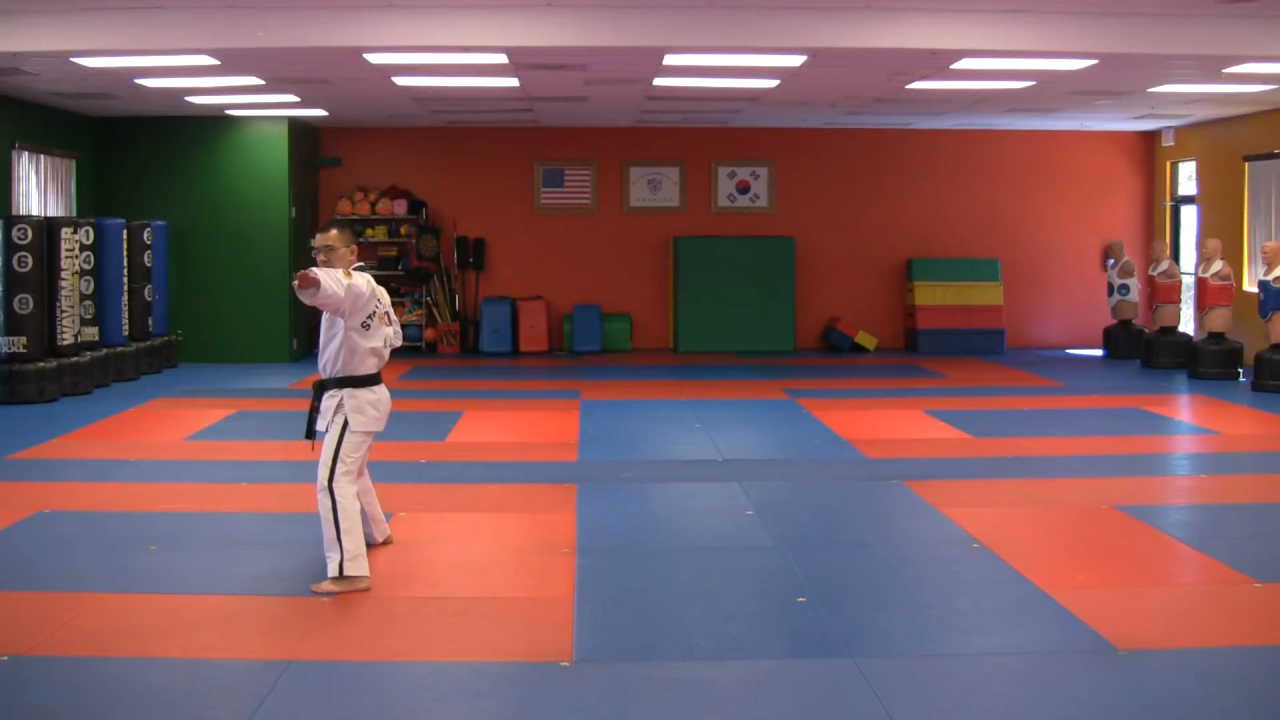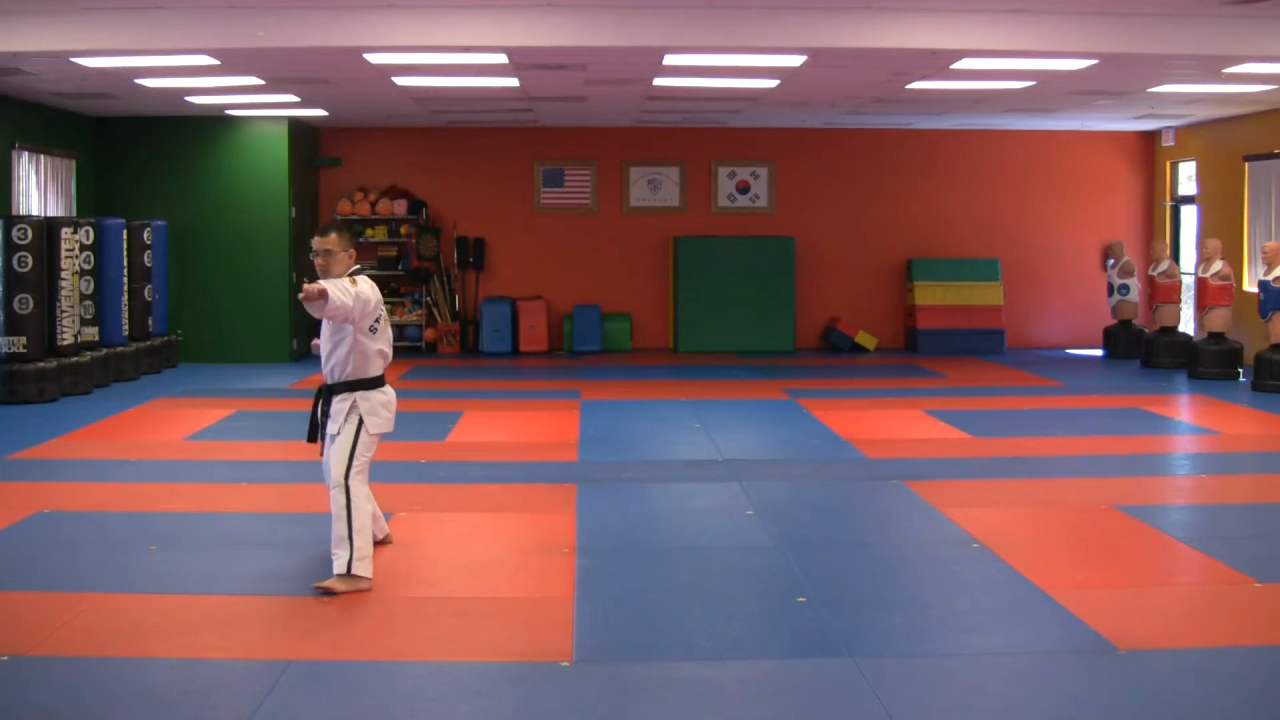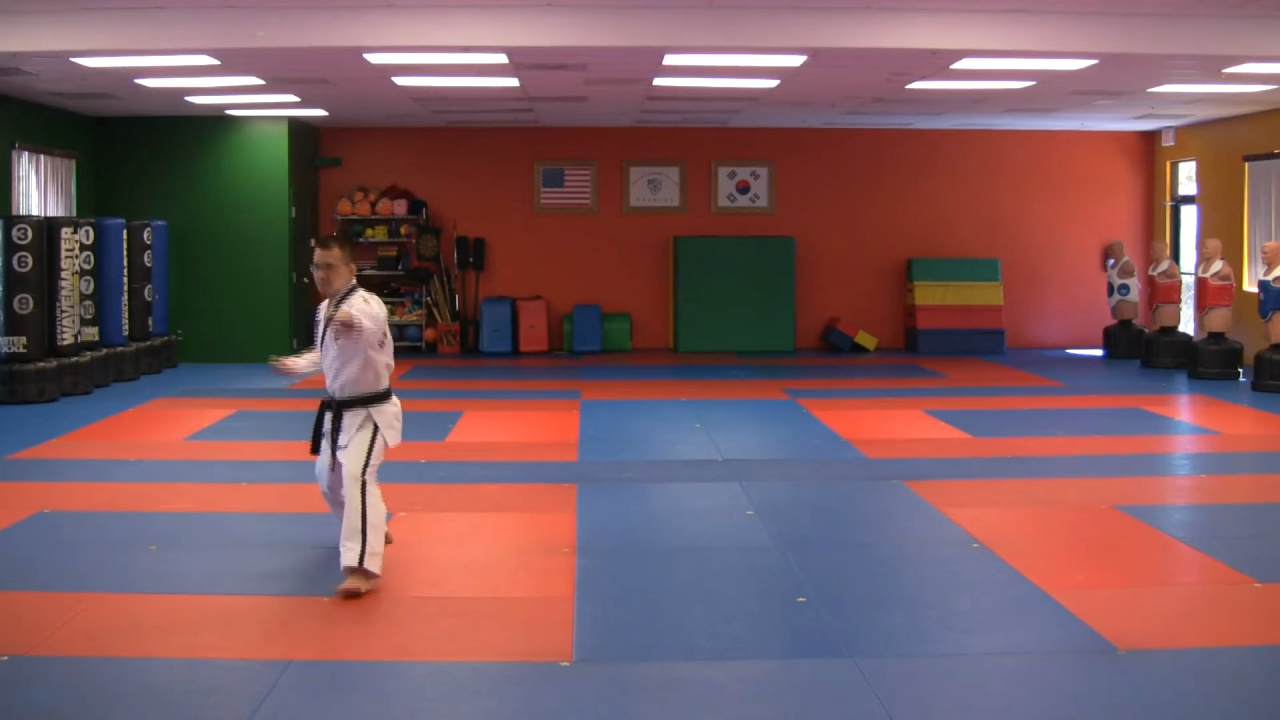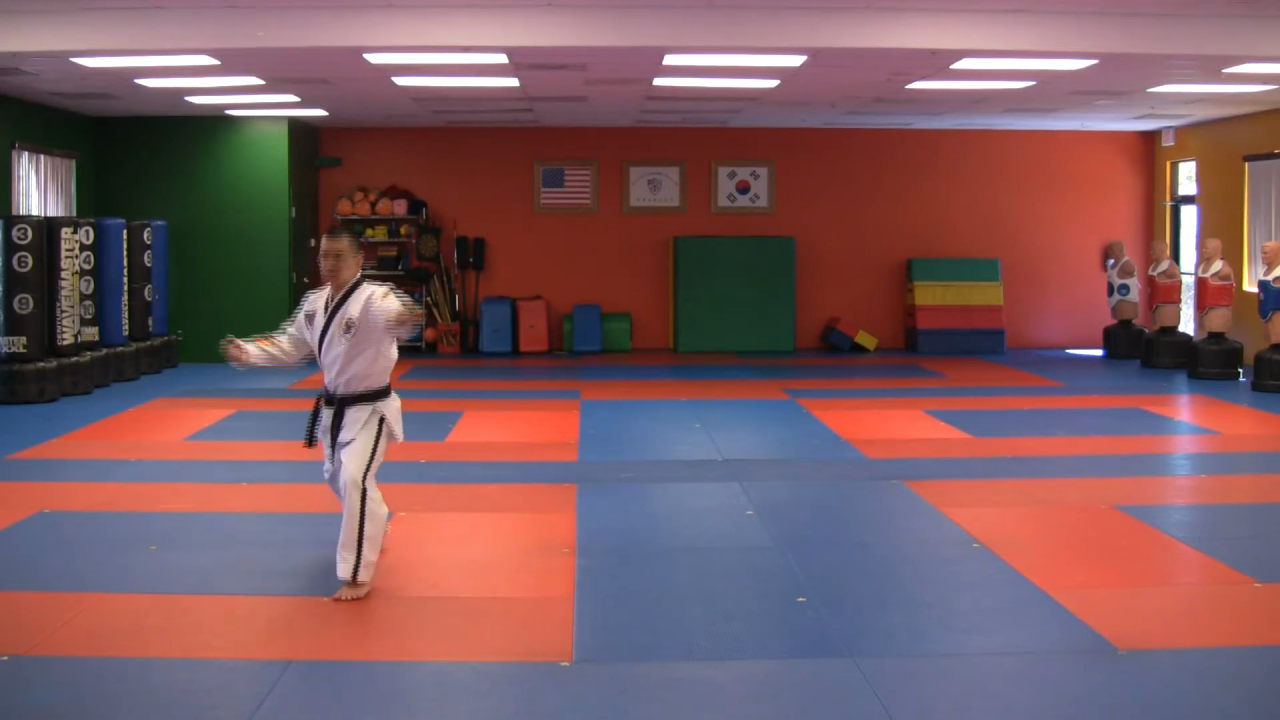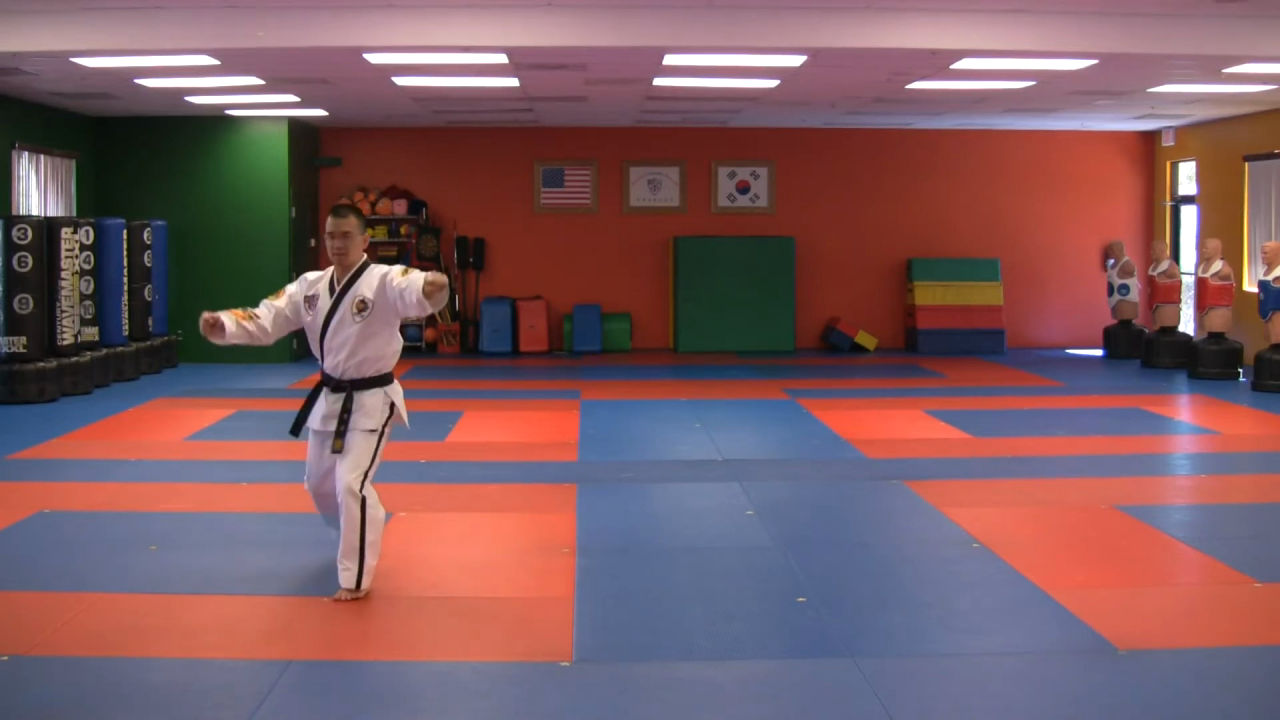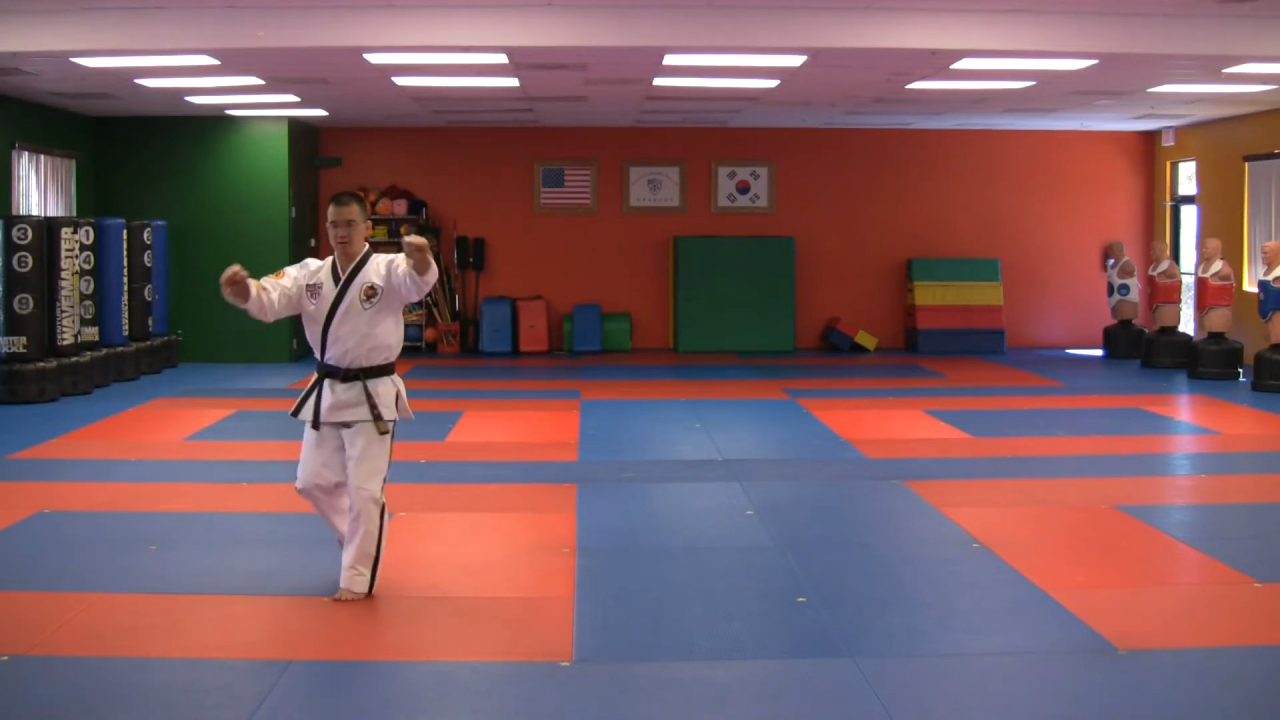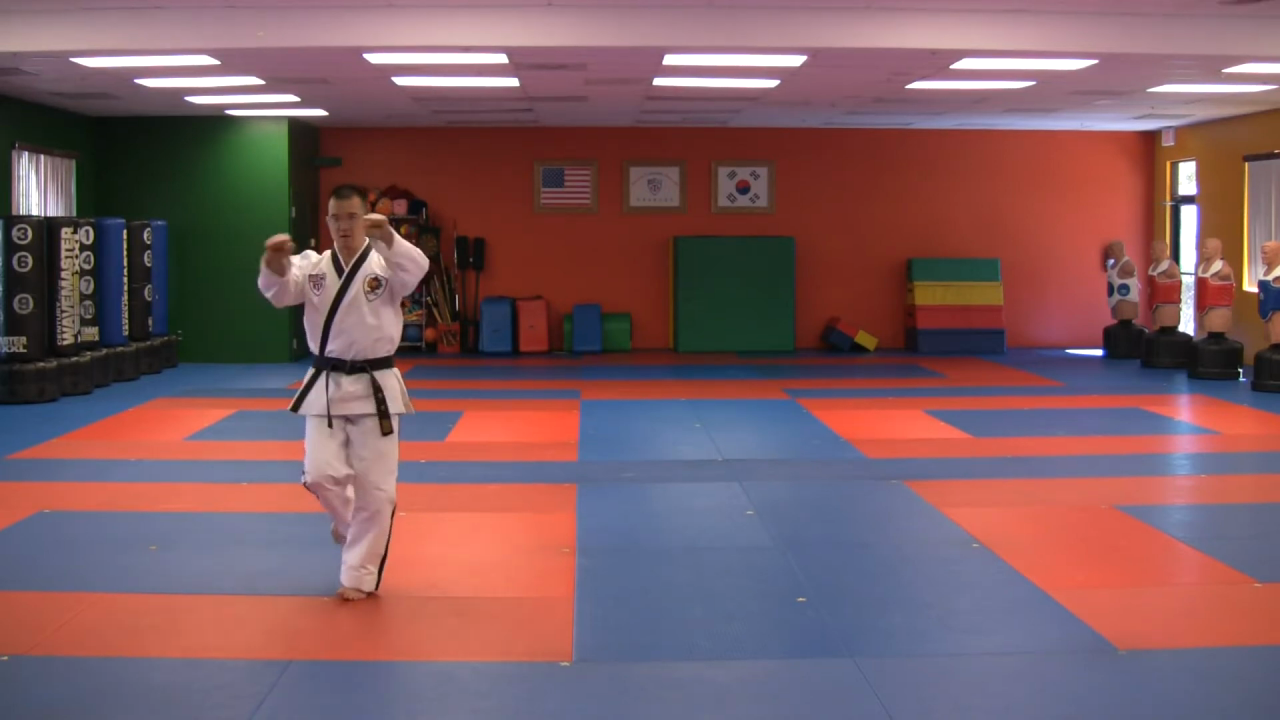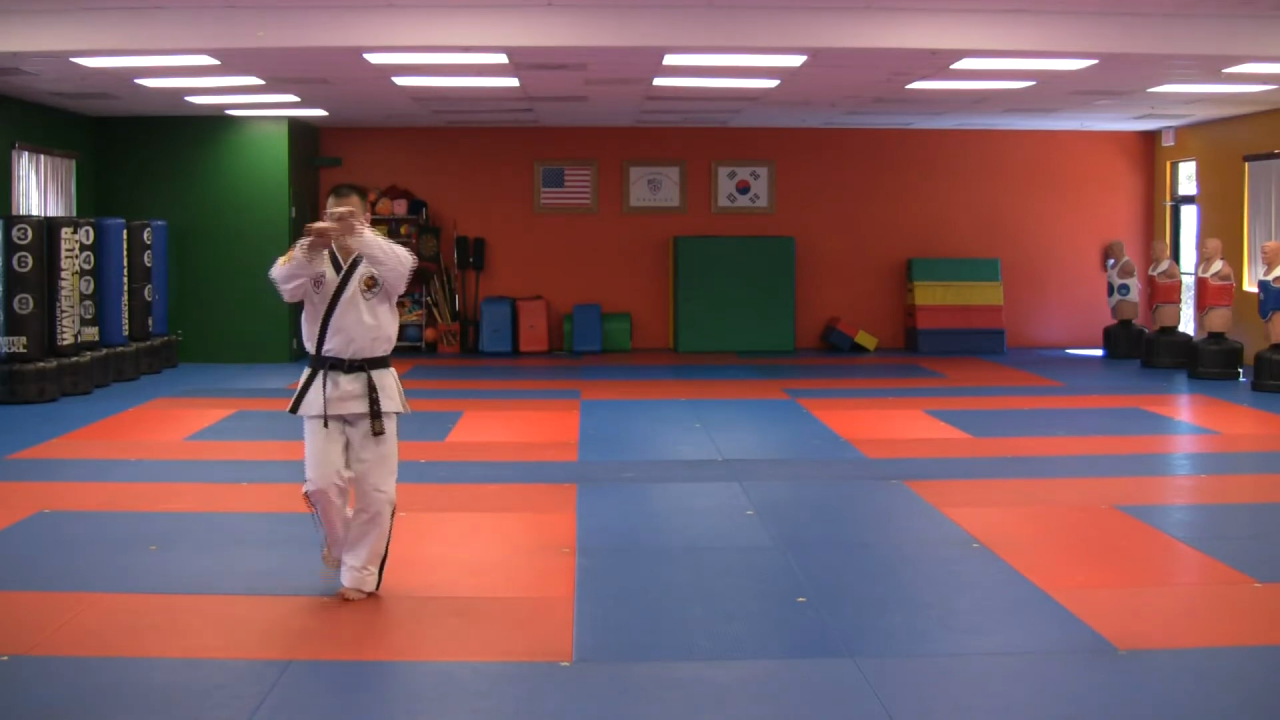
dt=0.2s
person 1, frame 1
left shoulder: (357, 284)
right shoulder: (371, 289)
left elbow: (335, 287)
right elbow: (393, 334)
left wrist: (314, 283)
right wrist: (358, 340)
left hip: (352, 399)
right hip: (358, 394)
left knee: (333, 479)
right knee: (351, 470)
left ankle: (350, 572)
right ankle: (376, 532)
person 1, frame 2
left shoulder: (359, 288)
right shoulder: (357, 287)
left elbow: (342, 299)
left wrist: (320, 294)
right wrist: (330, 346)
left hip: (361, 401)
right hip: (347, 399)
left knee: (344, 477)
right knee: (339, 470)
left ankle: (354, 571)
right ankle: (375, 531)
person 1, frame 3
left shoulder: (366, 304)
right shoulder: (328, 308)
left elbow: (365, 325)
left wrist: (351, 324)
right wrist: (296, 364)
left hip: (369, 414)
right hip: (340, 413)
left knee: (355, 478)
right knee: (330, 479)
left ankle: (362, 569)
right ankle: (374, 530)
person 1, frame 4
left shoulder: (375, 297)
right shoulder: (314, 302)
left elbow: (395, 311)
right elbow: (291, 343)
left wrist: (403, 317)
right wrist: (246, 352)
left hip: (370, 411)
right hip: (335, 409)
left knee: (356, 480)
right knee: (338, 477)
left ankle: (356, 576)
right ankle: (372, 525)
person 1, frame 5
left shoulder: (384, 280)
right shoulder: (310, 285)
left elbow: (415, 292)
right elbow: (268, 319)
left wrist: (433, 289)
right wrist: (223, 326)
left hip: (372, 400)
right hip: (330, 398)
left knee: (352, 486)
right knee: (321, 485)
left ankle: (355, 579)
right ankle: (362, 534)
person 1, frame 6
left shoulder: (387, 268)
right shoulder: (309, 274)
left elbow: (417, 280)
right elbow: (269, 299)
left wrist: (421, 260)
right wrist: (243, 288)
left hip: (374, 394)
right hip: (327, 392)
left knee: (365, 490)
right knee: (313, 481)
left ankle: (357, 580)
right ankle: (352, 534)
person 1, frame 7
left shoulder: (385, 262)
right shoulder: (312, 265)
left elbow: (414, 269)
right elbow: (280, 288)
left wrist: (387, 237)
right wrist: (275, 261)
left hip: (375, 388)
right hip: (326, 386)
left knee: (377, 487)
right knee: (320, 474)
left ankle: (360, 576)
right ankle: (349, 518)
person 1, frame 8
left shoulder: (379, 261)
right shoulder: (313, 263)
left elbow: (400, 266)
right elbow: (287, 281)
left wrist: (356, 234)
right wrist: (311, 245)
left hip: (372, 387)
right hip: (323, 387)
left knee: (376, 490)
right knee: (322, 483)
left ankle: (360, 575)
right ankle: (339, 547)
